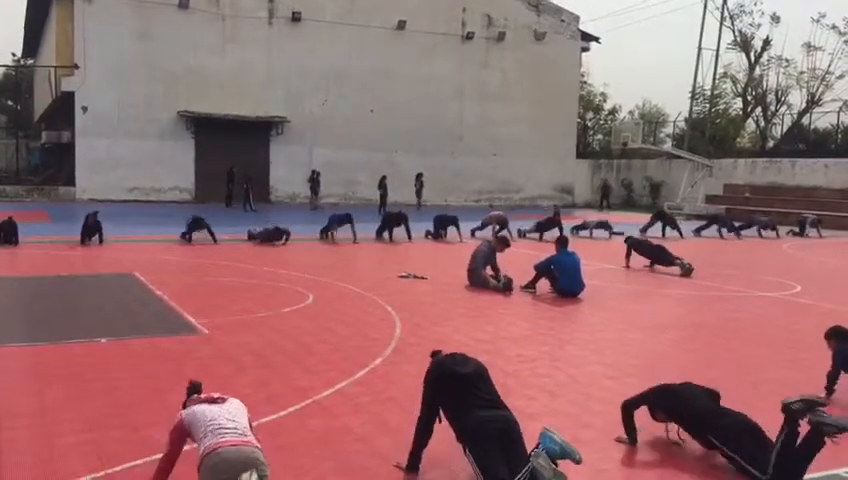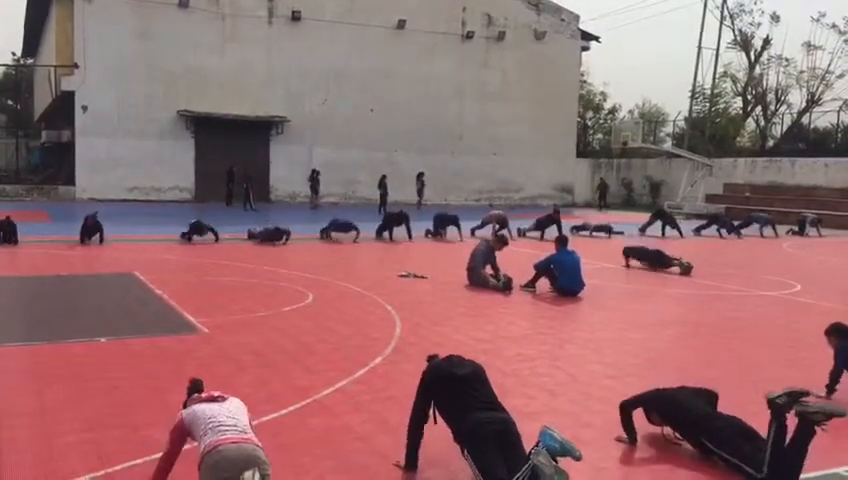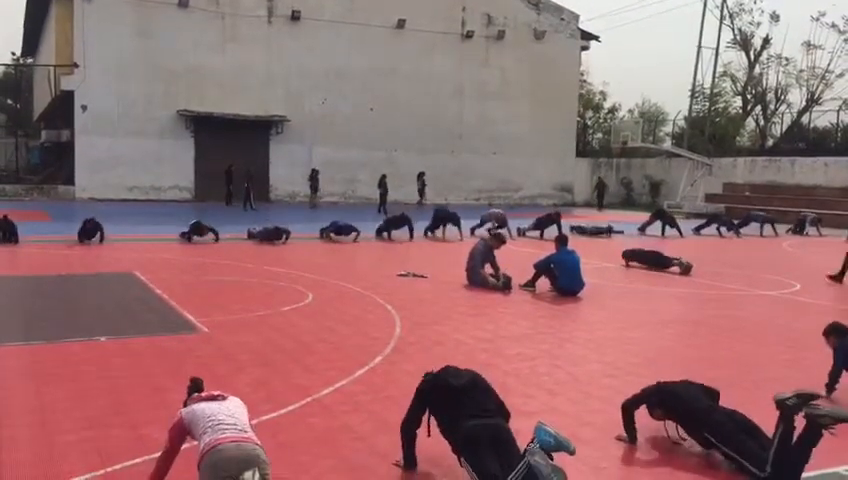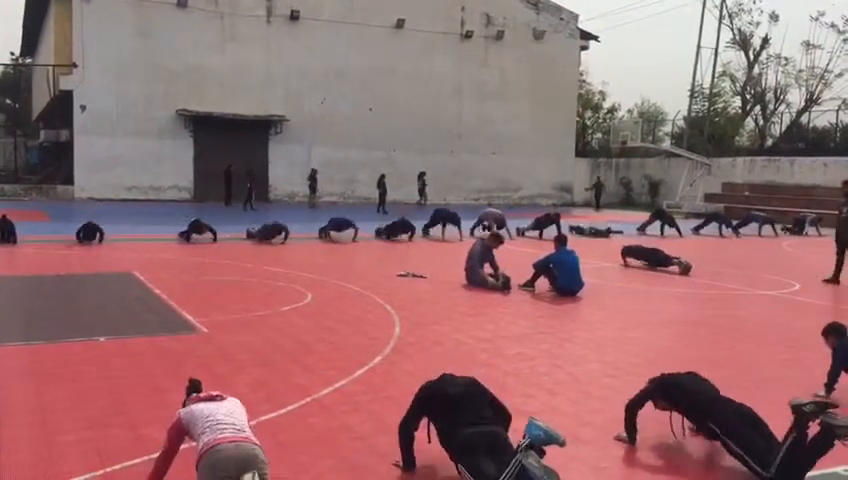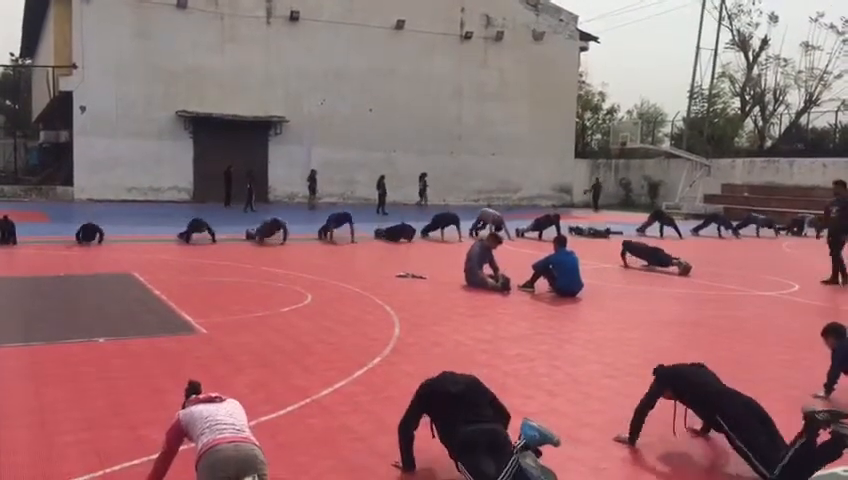
dt=0.2s
person 1, frame 1
left shoulder: (658, 394)
right shoulder: (686, 388)
left elbow: (627, 406)
right elbow: (714, 395)
left wrist: (632, 439)
left hip: (721, 432)
right hip: (736, 420)
left ankle: (792, 419)
right ankle: (818, 424)
person 1, frame 2
left shoulder: (655, 398)
right shoulder: (681, 391)
left elbow: (625, 406)
right elbow: (712, 394)
left wrist: (631, 438)
left hip: (715, 436)
right hip: (729, 423)
left ankle: (778, 413)
right ankle: (807, 417)
person 1, frame 3
left shoulder: (657, 392)
right shoulder: (683, 386)
left elbow: (627, 406)
right elbow: (714, 394)
left wrist: (631, 437)
left hip: (717, 430)
right hip: (732, 418)
left ankle: (786, 417)
right ankle: (814, 422)
person 1, frame 4
left shoulder: (660, 384)
right shoulder: (688, 377)
left elbow: (631, 407)
left wrist: (631, 438)
right wrist: (706, 428)
left hip: (725, 423)
right hip: (740, 411)
left ankle: (800, 423)
right ankle: (826, 431)
person 1, frame 5
left shoulder: (664, 376)
right shoulder: (694, 369)
left elbow: (644, 407)
left wrist: (631, 438)
right wrist: (705, 429)
left hip: (733, 418)
right hip: (748, 406)
left ankle: (812, 428)
person 2, frame 1
left shoulder: (436, 372)
right shoulder: (475, 365)
left elbow: (427, 419)
left hip: (475, 429)
right hip: (506, 420)
left ankle: (542, 452)
right ankle: (545, 449)
person 2, frame 2
left shoulder: (432, 374)
right shoulder: (473, 367)
left elbow: (418, 420)
left wrist: (410, 464)
left hip: (473, 430)
right hip: (503, 422)
left ankle: (537, 460)
right ankle: (545, 447)
person 2, frame 3
left shoulder: (429, 385)
right shoulder: (472, 377)
left elbow: (408, 426)
right elbow: (504, 412)
left wrist: (409, 463)
right wrist: (500, 442)
left hip: (469, 437)
right hip: (497, 428)
left ankle: (535, 451)
right ankle: (540, 444)
person 2, frame 4
left shoulder: (427, 393)
right shoulder: (471, 383)
left elbow: (406, 429)
right elbow: (505, 415)
left wrist: (409, 465)
left hip: (465, 444)
right hip: (494, 434)
right ankle: (531, 442)
person 2, frame 5
left shoulder: (427, 390)
right shoulder: (471, 381)
left elbow: (405, 427)
right elbow: (504, 415)
left wrist: (408, 465)
left hip: (465, 442)
right hip: (494, 433)
left ankle: (521, 450)
right ankle: (525, 444)
